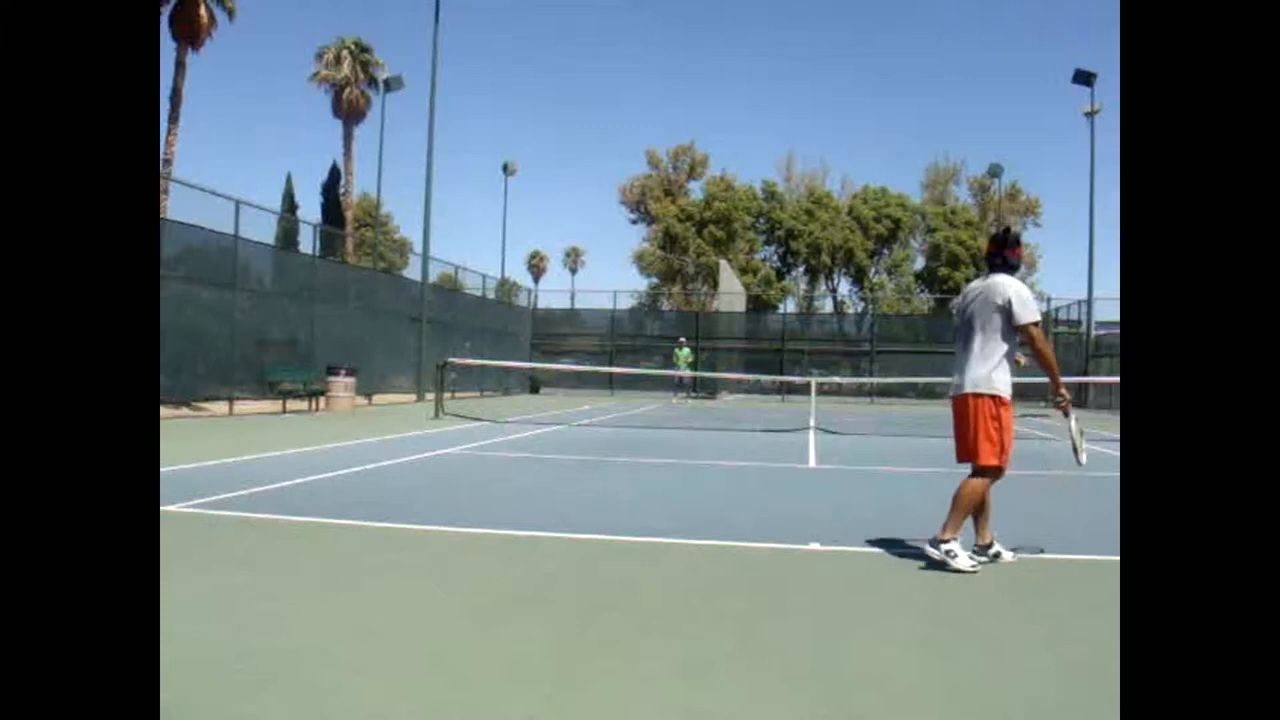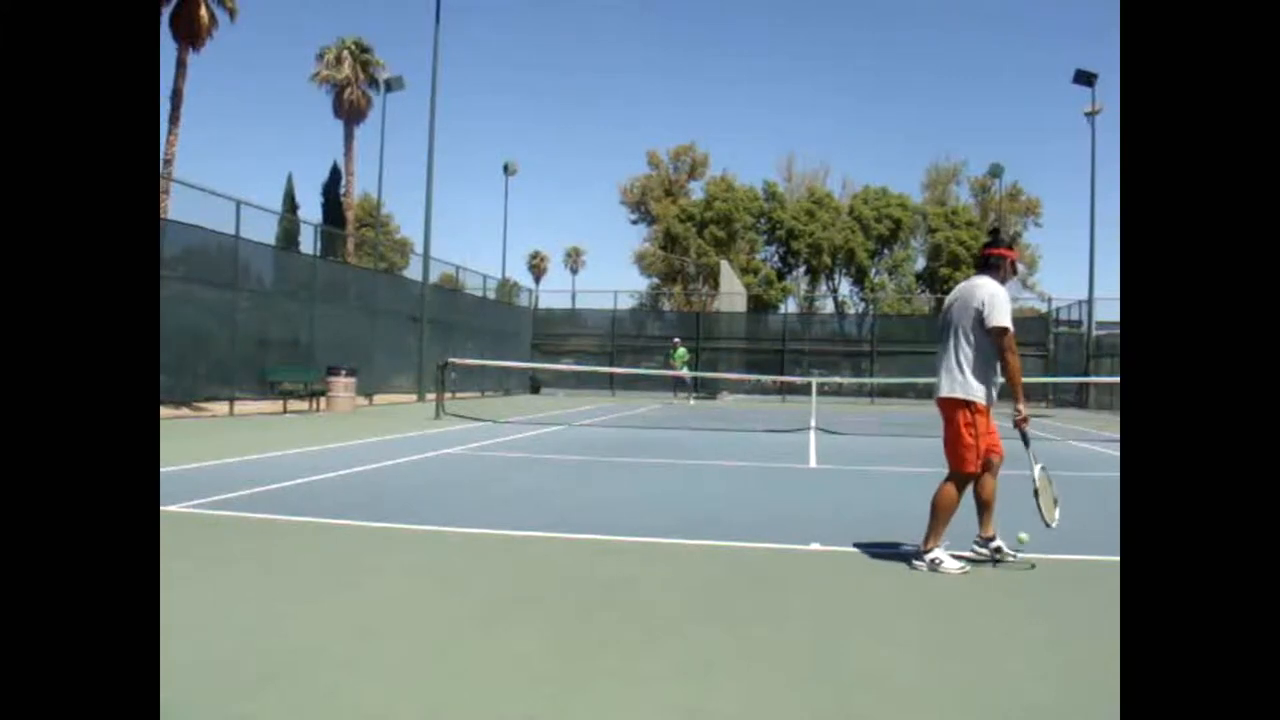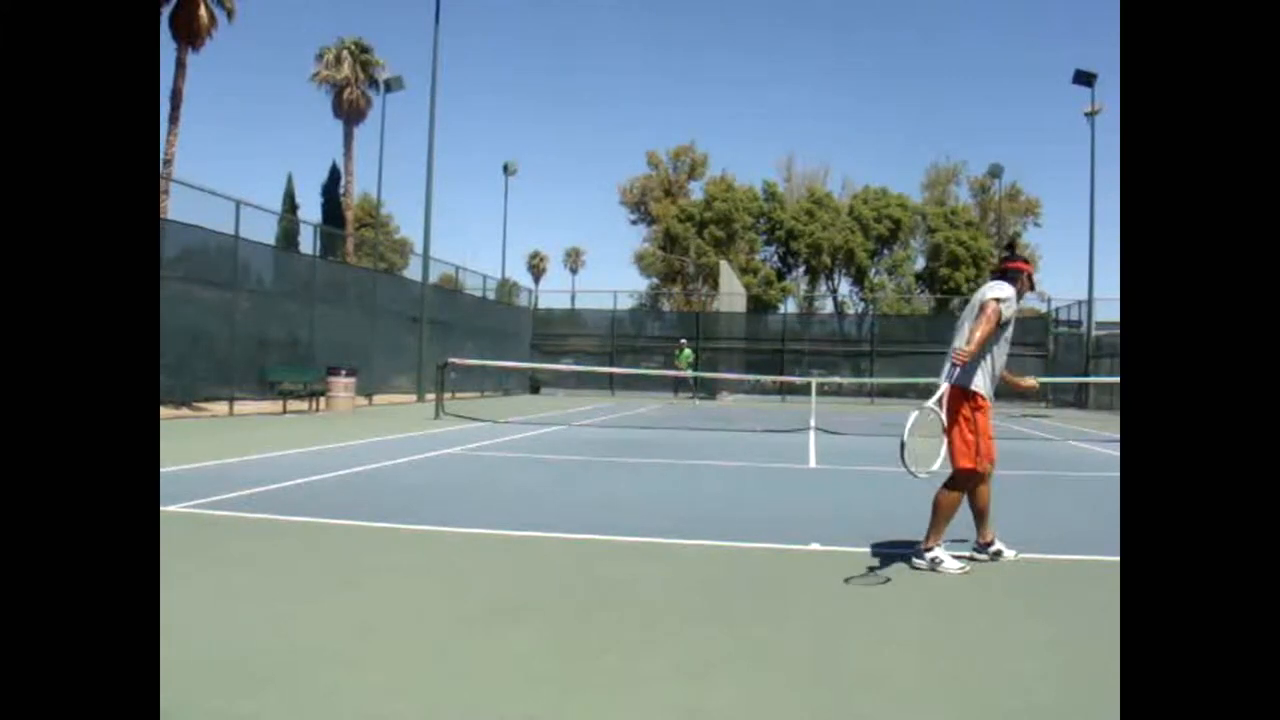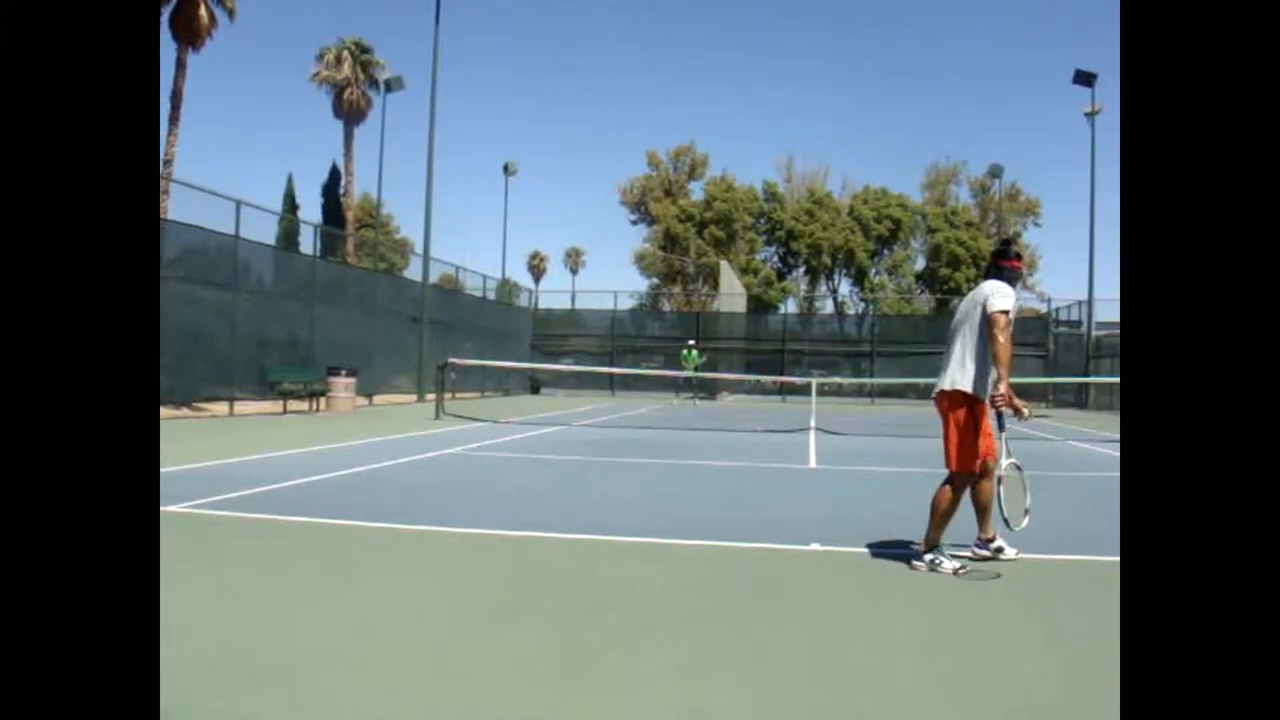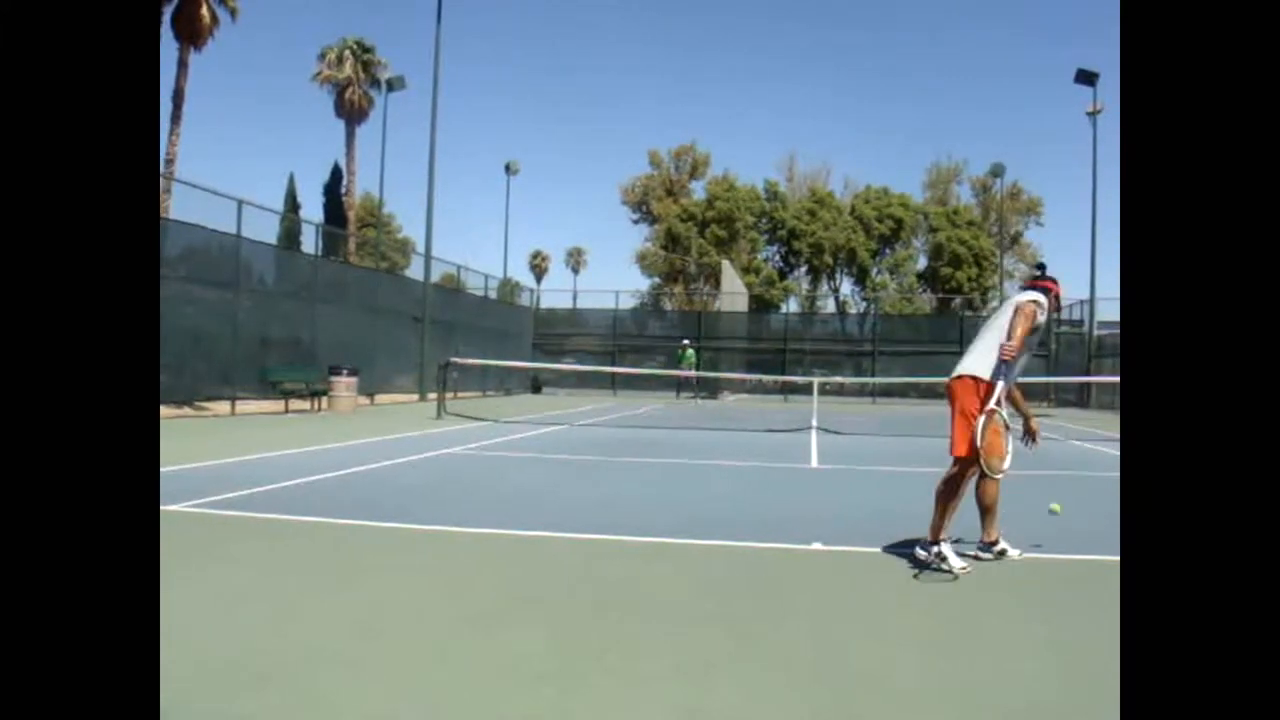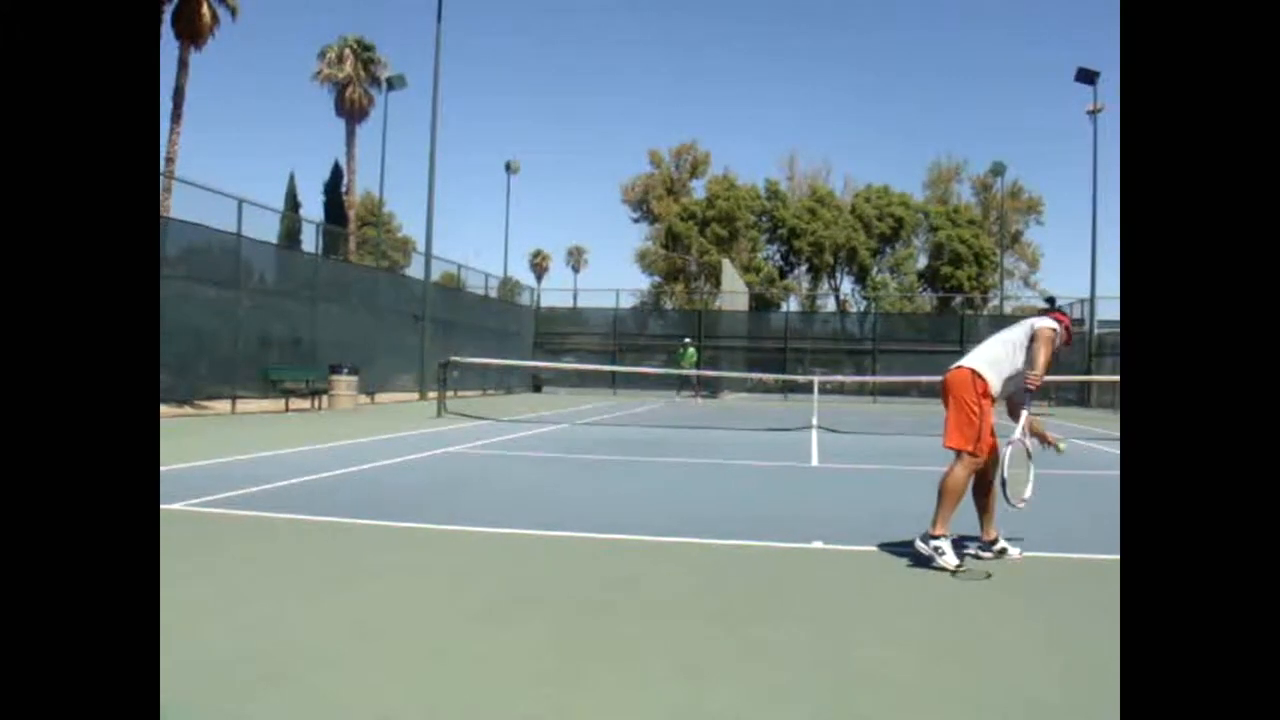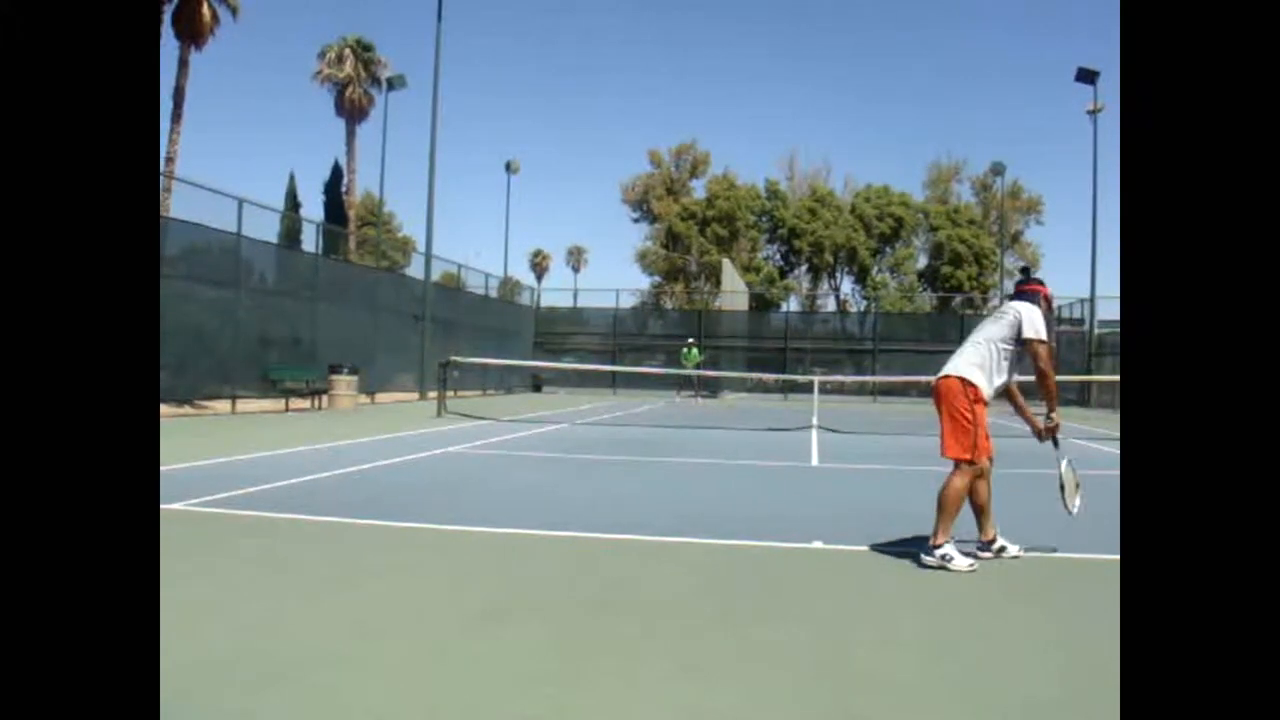
dt=0.5s
person 1, frame 1
left shoulder: (970, 290)
right shoulder: (1014, 289)
right elbow: (1037, 342)
right wrist: (1058, 385)
left hip: (964, 387)
right hip: (988, 389)
left knee: (986, 468)
right knee: (988, 468)
left ankle: (984, 543)
right ankle: (944, 540)
person 1, frame 2
left shoulder: (960, 291)
right shoulder: (994, 292)
right elbow: (1007, 351)
right wrist: (1019, 400)
left hip: (961, 391)
right hip: (967, 394)
left knee: (991, 460)
right knee: (962, 473)
left ankle: (987, 537)
right ankle: (928, 551)
person 1, frame 3
left shoulder: (993, 293)
right shoulder: (1003, 290)
right elbow: (989, 316)
left wrist: (1017, 382)
right wrist: (972, 346)
left hip: (973, 393)
right hip: (965, 391)
left knee: (983, 469)
right knee: (965, 471)
left ankle: (985, 541)
right ankle: (929, 549)
person 1, frame 4
left shoulder: (978, 295)
right shoulder: (1001, 291)
right elbow: (1000, 333)
left wrist: (1012, 400)
right wrist: (1004, 383)
left hip: (967, 393)
right hip: (963, 393)
left knee: (985, 465)
right knee: (963, 473)
left ankle: (986, 539)
right ankle: (928, 551)
person 1, frame 5
left shoulder: (1018, 308)
right shoulder: (1036, 300)
left elbow: (1007, 382)
right elbow: (1025, 313)
left wrist: (1027, 418)
right wrist: (1016, 340)
left hip: (981, 386)
right hip: (975, 382)
right knee: (968, 462)
left ankle: (990, 540)
right ankle: (934, 542)
person 1, frame 6
left shoulder: (1019, 364)
right shoulder: (1048, 323)
left elbow: (1014, 409)
right elbow: (1044, 340)
left wrist: (1041, 434)
right wrist: (1039, 371)
left hip: (975, 385)
right hip: (972, 378)
left knee: (989, 463)
right knee: (970, 458)
left ankle: (989, 539)
right ankle: (935, 536)
person 1, frame 7
left shoulder: (1007, 316)
right shoulder: (1029, 311)
left elbow: (1009, 383)
right elbow: (1043, 364)
left wrist: (1033, 422)
right wrist: (1053, 411)
left hip: (955, 385)
right hip: (962, 386)
left knee: (982, 464)
right knee: (968, 467)
left ankle: (989, 539)
right ankle: (937, 545)
